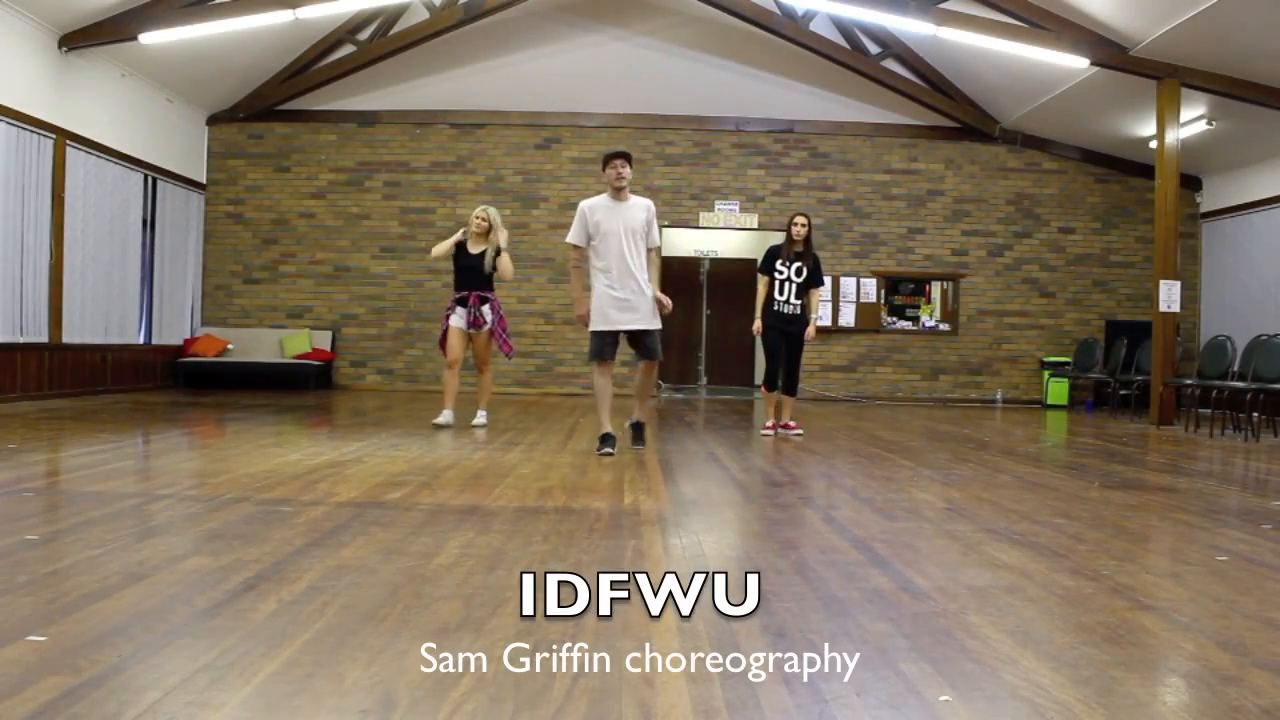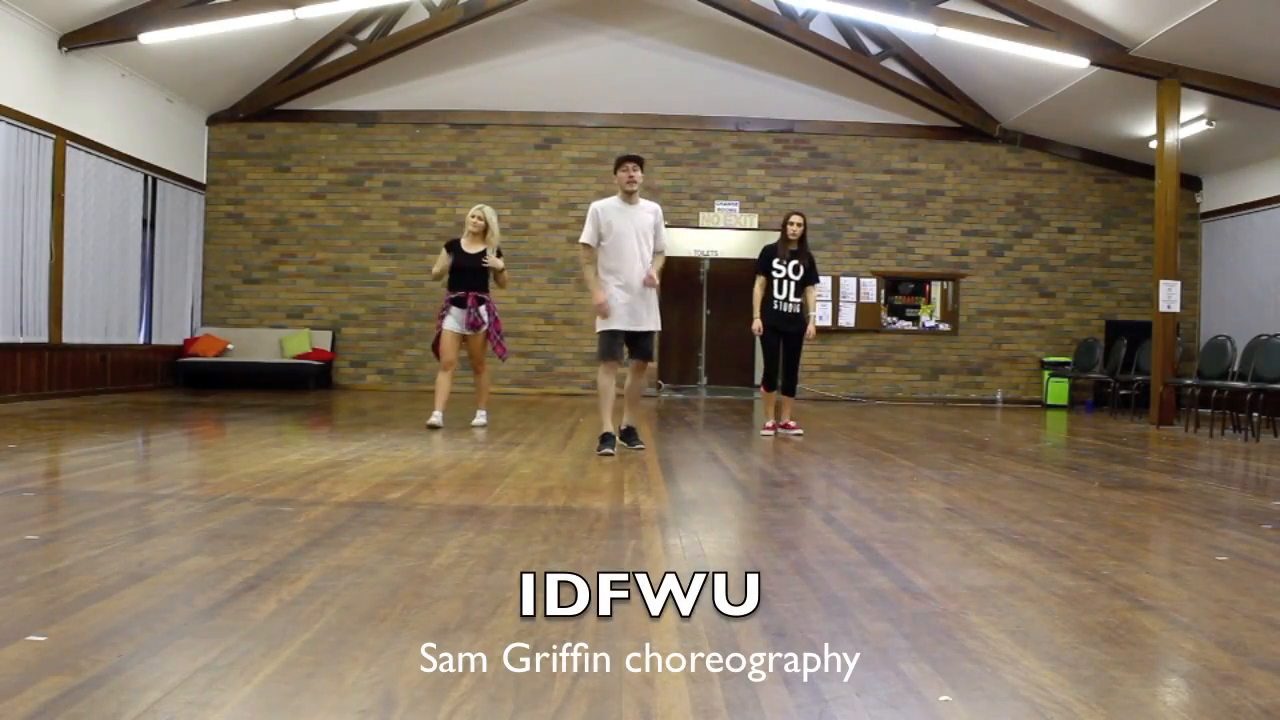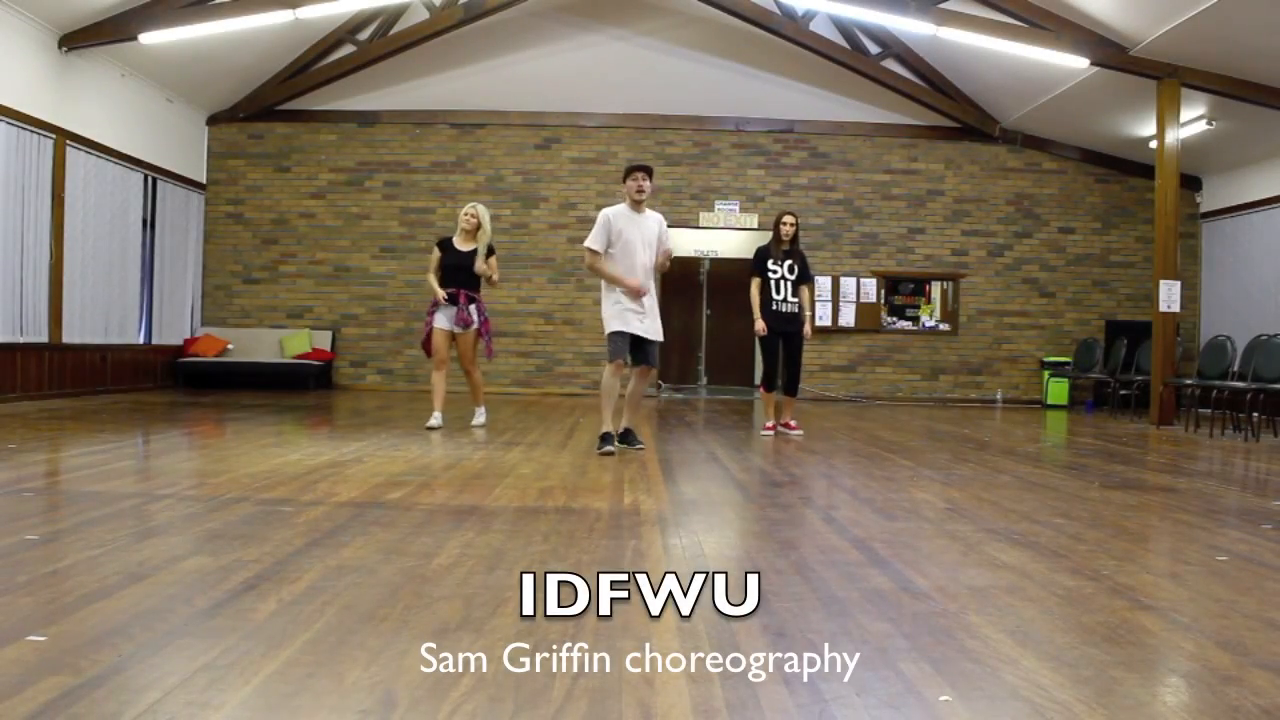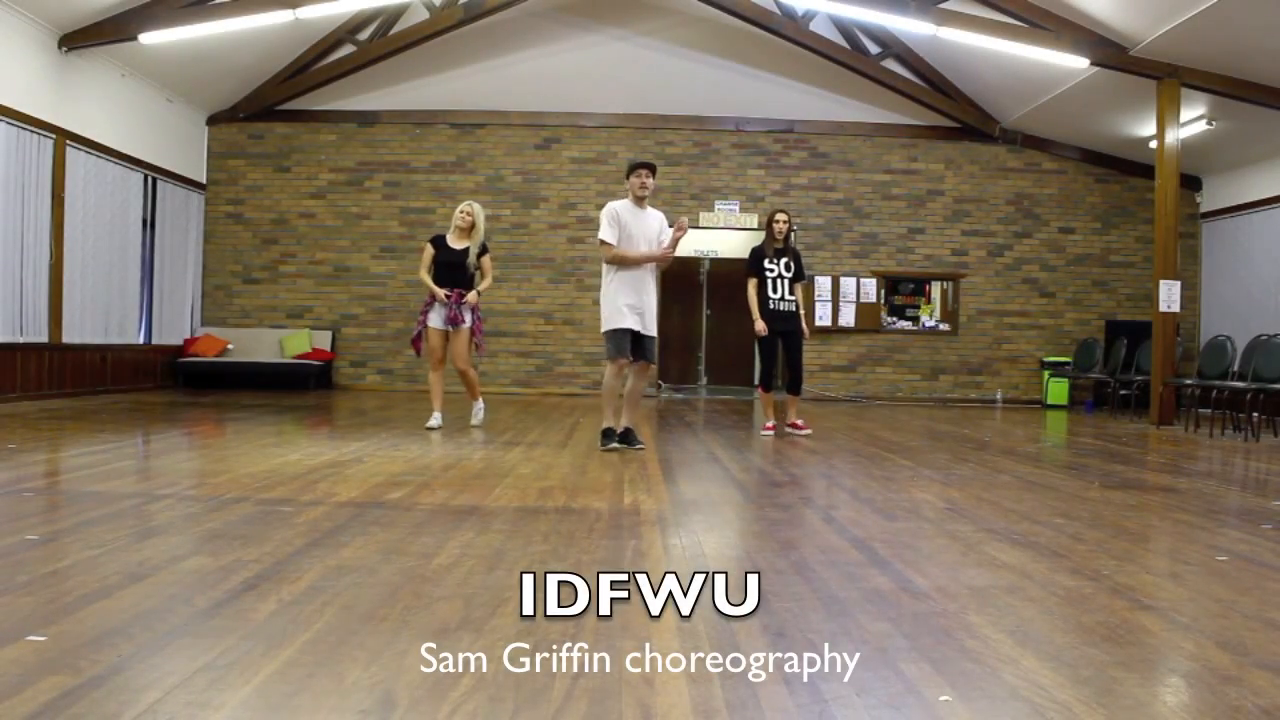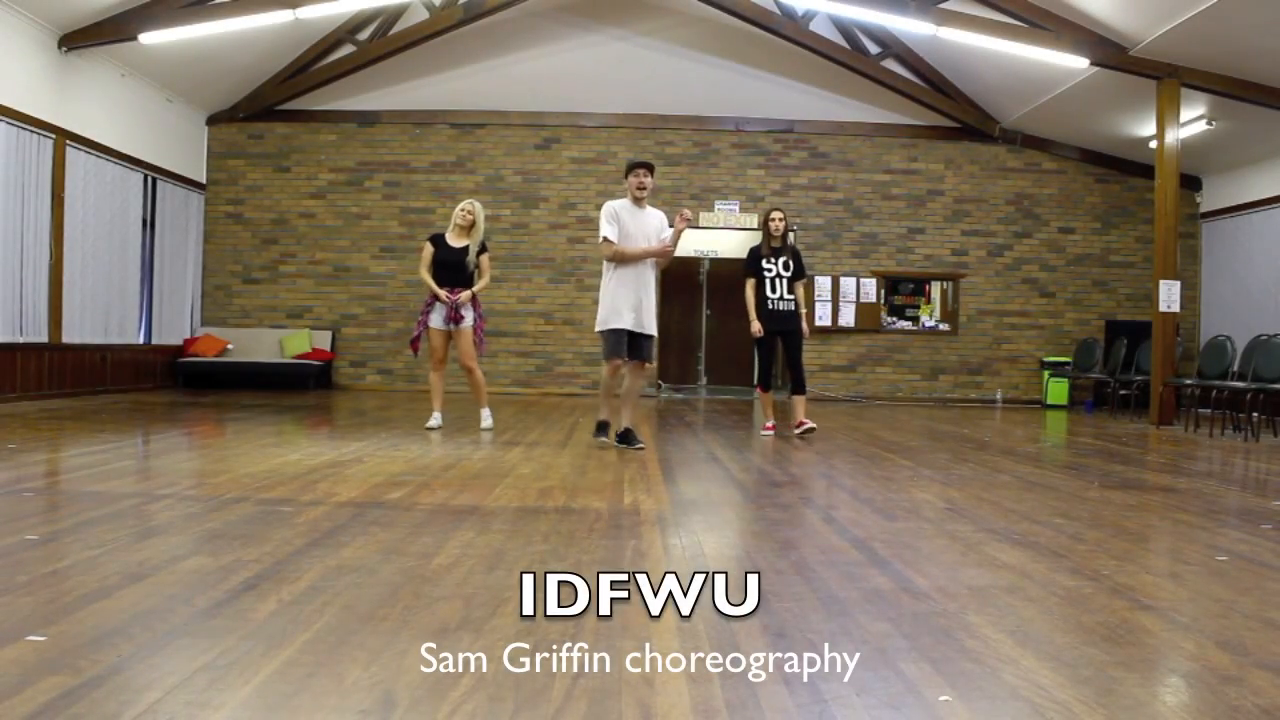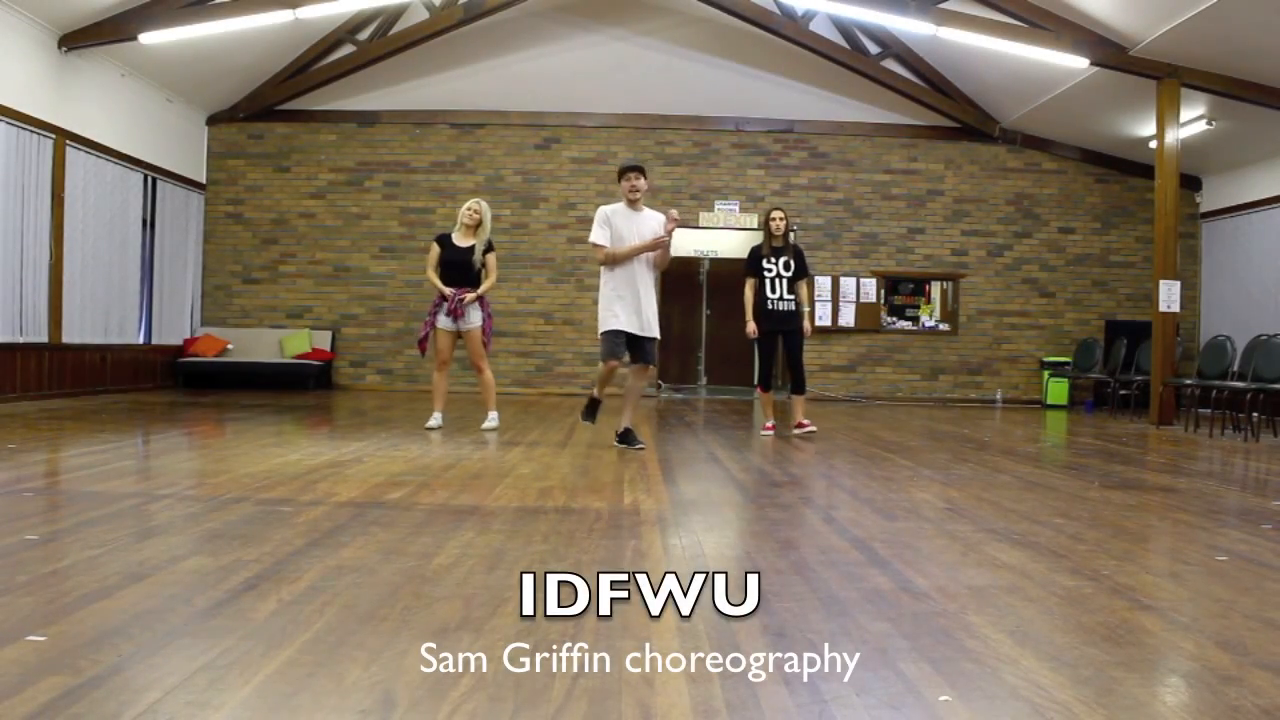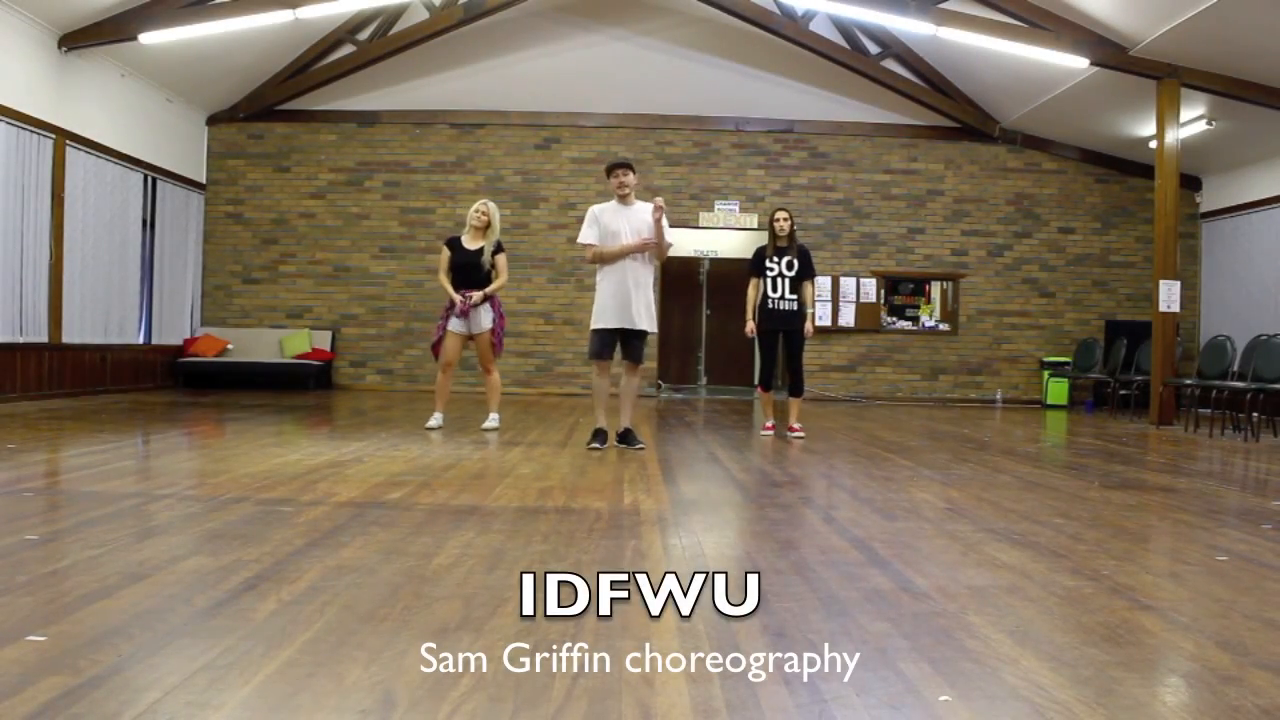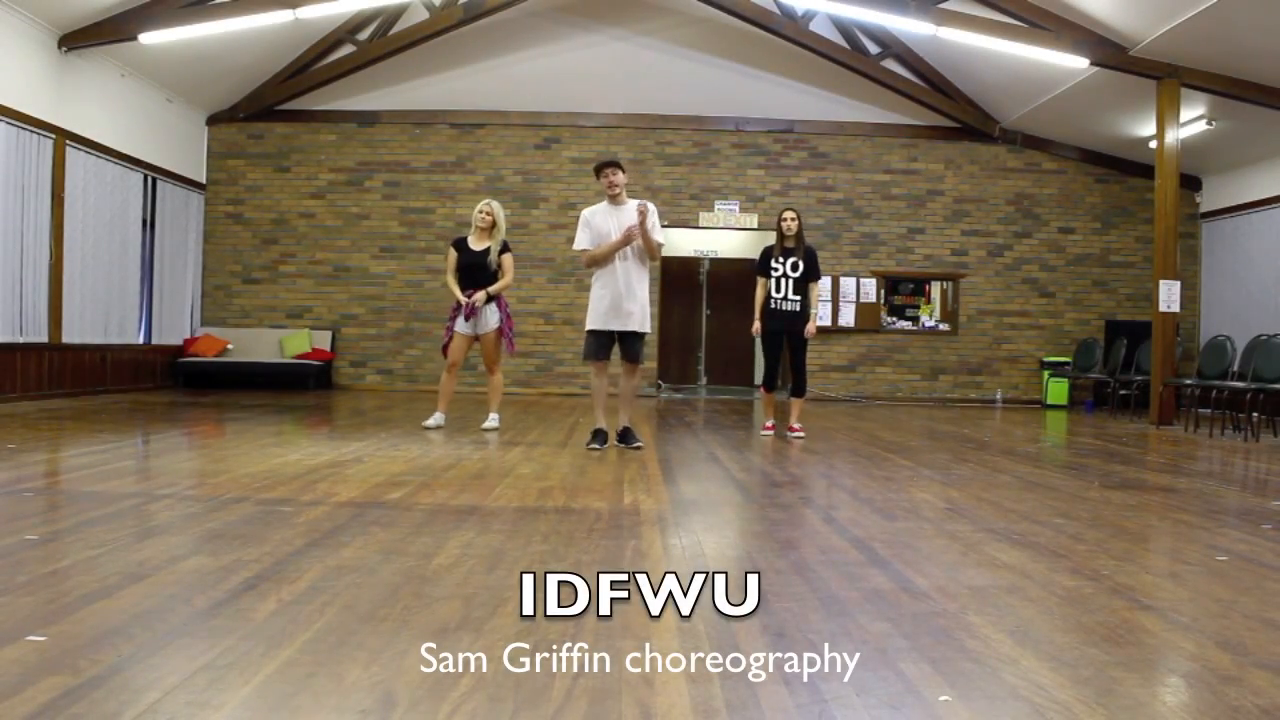
dt=0.2s
person 1, frame 1
left shoulder: (646, 207)
right shoulder: (588, 208)
left elbow: (653, 254)
right elbow: (577, 258)
left wrist: (656, 291)
right wrist: (579, 299)
left hip: (641, 301)
right hip: (605, 301)
left knee: (650, 361)
right knee: (603, 364)
left ankle: (638, 420)
right ankle: (606, 433)
person 1, frame 2
left shoulder: (654, 211)
right shoulder: (600, 209)
left elbow: (659, 253)
right elbow: (587, 256)
left wrist: (654, 272)
right wrist: (596, 292)
left hip: (643, 301)
right hip: (613, 301)
left knee: (640, 363)
right knee: (609, 363)
left ankle: (628, 427)
right ankle: (607, 432)
person 1, frame 3
left shoulder: (657, 221)
right shoulder: (609, 216)
left elbow: (661, 264)
right elbow: (592, 260)
left wrist: (663, 263)
right wrist: (625, 282)
left hip: (647, 306)
right hip: (618, 303)
left knee: (645, 368)
right knee: (616, 362)
left ankle: (627, 429)
right ankle: (607, 432)
person 1, frame 4
left shoulder: (658, 218)
right shoulder: (614, 210)
left elbow: (662, 261)
right elbow: (608, 254)
left wrist: (676, 240)
right wrist: (650, 256)
left hip: (646, 302)
right hip: (619, 300)
left knee: (643, 365)
right knee: (618, 361)
left ankle: (626, 427)
right ankle: (608, 428)
person 1, frame 5
left shoulder: (659, 217)
right shoulder: (613, 209)
left elbow: (661, 263)
right elbow: (609, 252)
left wrist: (677, 233)
right wrist: (651, 251)
left hip: (645, 303)
right hip: (617, 301)
left knee: (639, 364)
right knee: (614, 361)
left ankle: (625, 428)
right ankle: (603, 420)
person 1, frame 6
left shoulder: (656, 218)
right shoulder: (607, 213)
left elbow: (660, 265)
right elbow: (602, 256)
left wrist: (668, 235)
right wrist: (642, 247)
left hip: (645, 305)
right hip: (615, 303)
left knee: (642, 366)
right knee: (611, 361)
left ankle: (625, 428)
right ankle: (596, 394)
person 1, frame 7
left shoulder: (650, 210)
right shoulder: (598, 212)
left elbow: (661, 256)
right elbow: (591, 255)
left wrist: (658, 223)
right wrist: (630, 248)
left hip: (640, 302)
right hip: (608, 301)
left knee: (633, 365)
right knee: (601, 363)
left ankle: (625, 429)
right ankle: (600, 429)
person 1, frame 8
left shoulder: (646, 209)
right shoulder: (590, 215)
left elbow: (655, 255)
right elbow: (587, 259)
left wrist: (643, 225)
right wrist: (619, 242)
left hip: (635, 302)
right hip: (603, 302)
left knee: (632, 365)
right knee: (598, 363)
left ankle: (624, 428)
right ankle: (600, 428)
person 2, frame 1
left shoulder: (494, 251)
right shoulder: (459, 246)
left elbow: (507, 276)
right elbow: (435, 254)
left wrist: (503, 246)
right wrist: (455, 237)
left hip: (484, 308)
right hip: (459, 308)
left knee: (482, 365)
right knee: (452, 362)
left ankle: (482, 413)
right ankle: (447, 412)
person 2, frame 2
left shoulder: (493, 250)
right shoulder: (453, 246)
left elbow: (503, 284)
right elbow: (435, 276)
left wrist: (501, 267)
right wrist: (441, 268)
left hip: (480, 309)
right hip: (453, 308)
left knee: (478, 366)
right knee: (446, 363)
left ankle: (481, 412)
right ankle: (437, 414)
person 2, frame 3
left shoulder: (485, 248)
right shoulder: (444, 244)
left elbow: (495, 282)
right elbow: (432, 273)
left wrist: (488, 274)
right wrist: (436, 288)
left hip: (469, 308)
right hip: (443, 307)
left knee: (469, 366)
right knee: (439, 362)
left ankle: (480, 409)
right ankle: (437, 415)
person 2, frame 4
left shoulder: (479, 247)
right shoulder: (437, 241)
left elbow: (488, 278)
right elbow: (423, 271)
left wrist: (476, 291)
right wrist: (435, 288)
left hip: (462, 307)
right hip: (437, 305)
left knee: (461, 365)
right knee: (436, 363)
left ankle: (477, 402)
right ankle: (436, 414)
person 2, frame 5
left shoulder: (478, 246)
right shoulder: (436, 240)
left elbow: (485, 277)
right elbow: (423, 270)
left wrist: (472, 292)
right wrist: (437, 290)
left hip: (464, 306)
right hip: (437, 305)
left knee: (469, 363)
right knee: (437, 363)
left ankle: (485, 411)
right ankle: (436, 414)
person 2, frame 6
left shoulder: (485, 244)
right shoulder: (443, 240)
left elbow: (492, 277)
right elbow: (430, 270)
left wrist: (477, 293)
right wrist: (442, 287)
left hip: (472, 306)
right hip: (445, 305)
left knee: (480, 363)
right knee: (441, 362)
left ankle: (492, 414)
right ankle: (437, 414)
person 2, frame 7
left shoulder: (495, 246)
right shoulder: (453, 243)
left elbow: (503, 278)
right elbow: (442, 274)
left wrist: (484, 293)
right wrist: (453, 294)
left hip: (484, 309)
right hip: (457, 308)
left knee: (488, 365)
right knee: (447, 363)
left ankle: (493, 415)
right ankle: (438, 415)
person 2, frame 8
left shoulder: (501, 246)
right shoulder: (459, 244)
left elbow: (508, 278)
right elbow: (450, 275)
left wrist: (486, 292)
right wrist: (459, 296)
left hip: (491, 309)
right hip: (464, 309)
left knee: (492, 366)
right knee: (452, 363)
left ankle: (493, 416)
right ankle: (439, 414)
person 3, frame 1
left shoulder: (811, 259)
right shoulder: (774, 252)
left elbow: (814, 292)
right elbow: (763, 285)
left wrist: (812, 322)
right wrist: (757, 317)
left hip: (797, 322)
right hip: (772, 320)
left knee: (792, 371)
right knee: (772, 369)
left ankle: (786, 420)
right ankle: (770, 420)
person 3, frame 2
left shoulder: (806, 256)
right shoulder: (770, 251)
left elbow: (810, 290)
right elbow: (759, 286)
left wrist: (812, 320)
right wrist: (756, 316)
left hip: (795, 322)
right hip: (771, 320)
left knee: (791, 371)
right knee: (771, 369)
left ankle: (786, 420)
right ankle: (769, 420)
person 3, frame 3
left shoulder: (799, 256)
right shoulder: (763, 253)
left elbow: (803, 289)
right elbow: (754, 287)
left wrist: (807, 320)
right wrist: (757, 318)
left hip: (793, 322)
right hip: (770, 320)
left knee: (793, 371)
right knee: (770, 370)
left ankle: (786, 420)
right ankle: (769, 420)
person 3, frame 4
left shoulder: (793, 254)
right shoulder: (758, 252)
left elbow: (797, 288)
right elbow: (751, 288)
left wrist: (803, 319)
right wrist: (757, 319)
left hip: (791, 321)
right hip: (768, 320)
left knee: (795, 369)
right knee: (768, 370)
left ankle: (792, 419)
right ankle: (769, 420)
person 3, frame 5
left shoulder: (793, 252)
right shoulder: (756, 253)
left elbow: (798, 287)
right elbow: (749, 288)
left wrist: (803, 318)
right wrist: (753, 319)
left hip: (790, 319)
right hip: (766, 319)
left knee: (797, 368)
right knee: (765, 369)
left ankle: (800, 420)
right ankle: (769, 420)
person 3, frame 6
left shoulder: (795, 251)
right shoulder: (757, 252)
left elbow: (801, 285)
right elbow: (749, 287)
left wrist: (806, 317)
right wrist: (749, 319)
left hip: (791, 319)
right hip: (765, 319)
left knee: (796, 367)
right knee: (766, 369)
left ankle: (799, 420)
right ankle: (769, 420)
person 3, frame 7
left shoulder: (801, 252)
right shoulder: (762, 253)
left elbow: (807, 286)
right elbow: (753, 287)
left wrist: (809, 318)
right wrist: (749, 318)
left hip: (794, 319)
right hip: (768, 319)
left knee: (795, 369)
right knee: (767, 369)
left ankle: (793, 423)
right ankle: (769, 420)
person 3, frame 8
left shoulder: (808, 253)
right shoulder: (769, 252)
left elbow: (813, 287)
right elbow: (761, 286)
left wrist: (812, 319)
right wrist: (756, 318)
left hip: (798, 320)
right hip: (771, 319)
left knee: (798, 369)
right knee: (771, 369)
left ankle: (794, 422)
right ankle: (769, 420)
